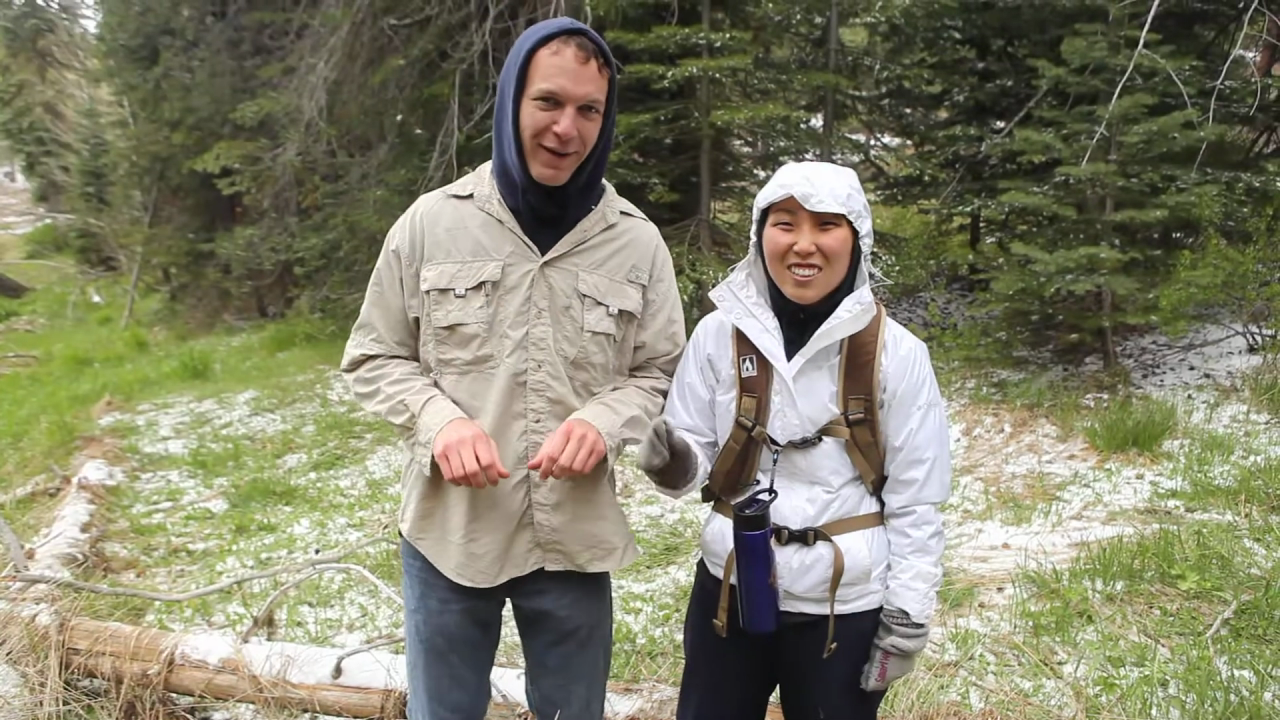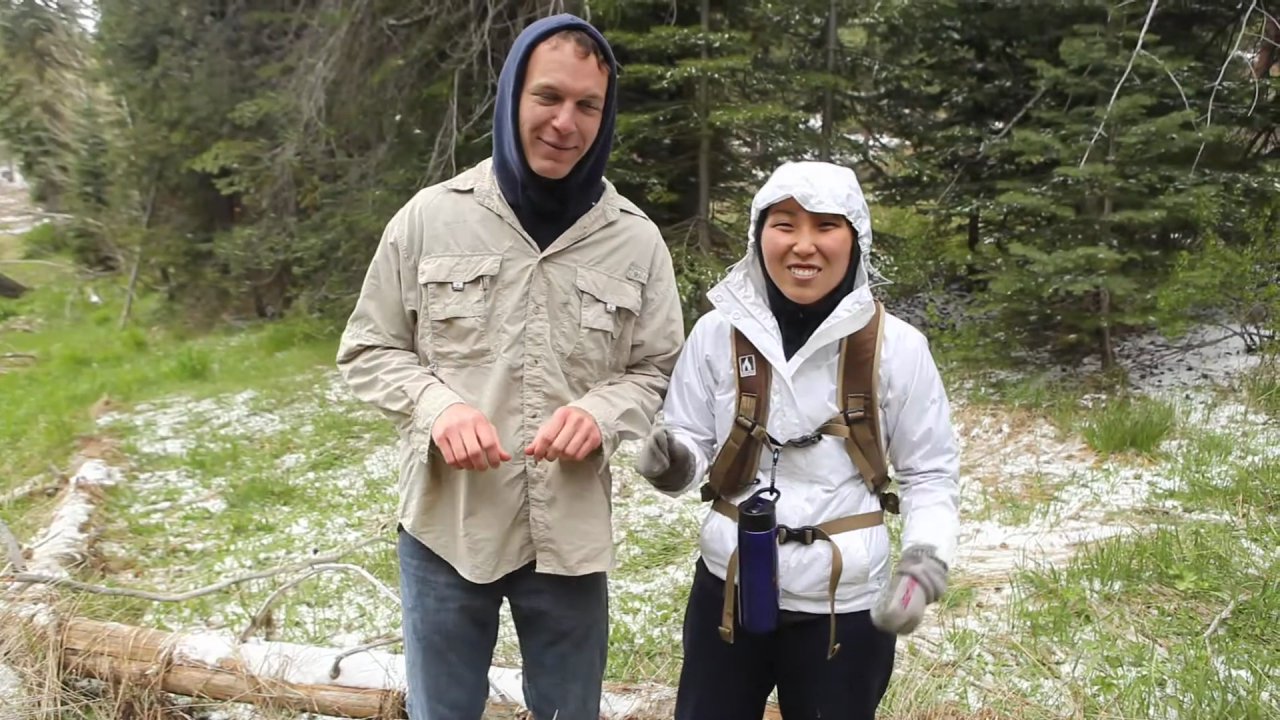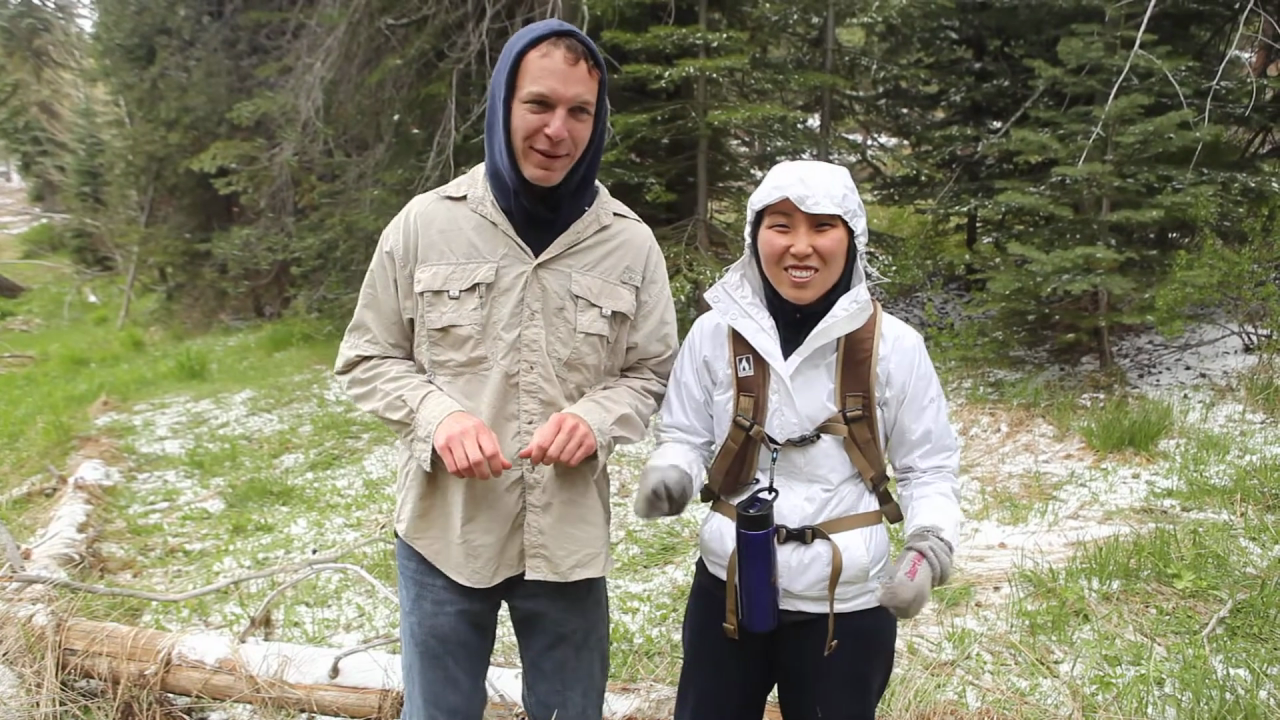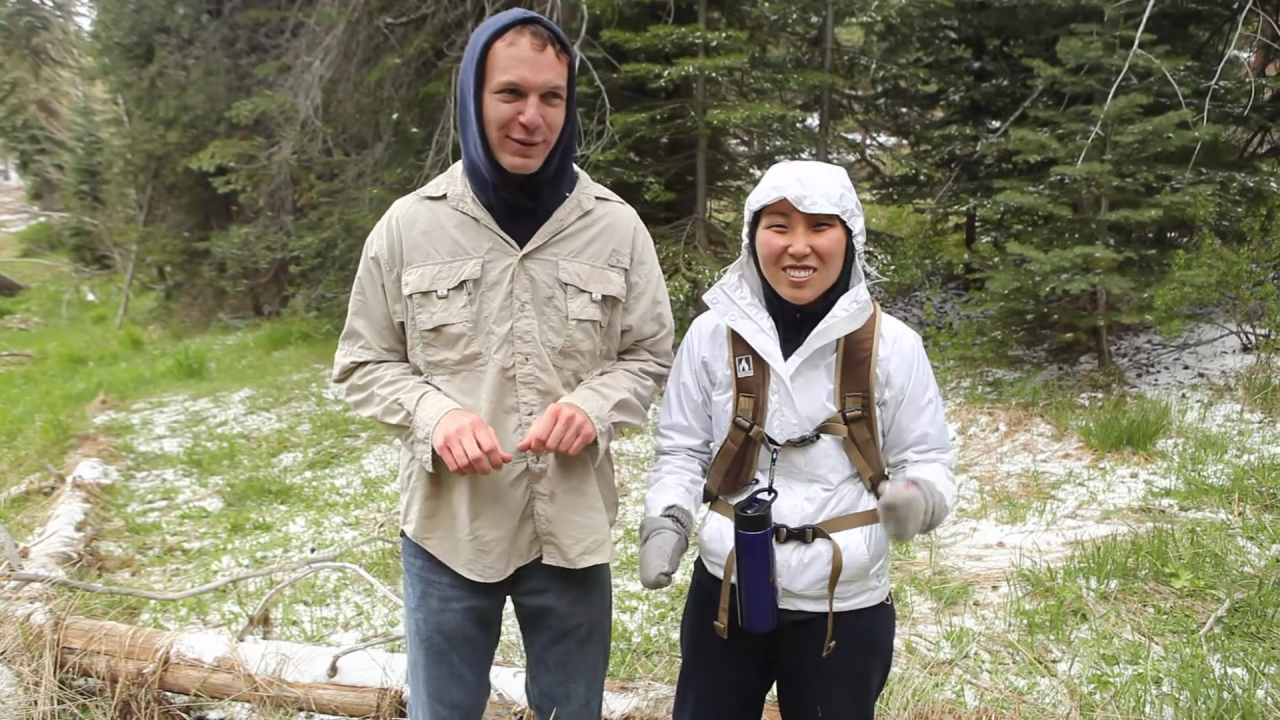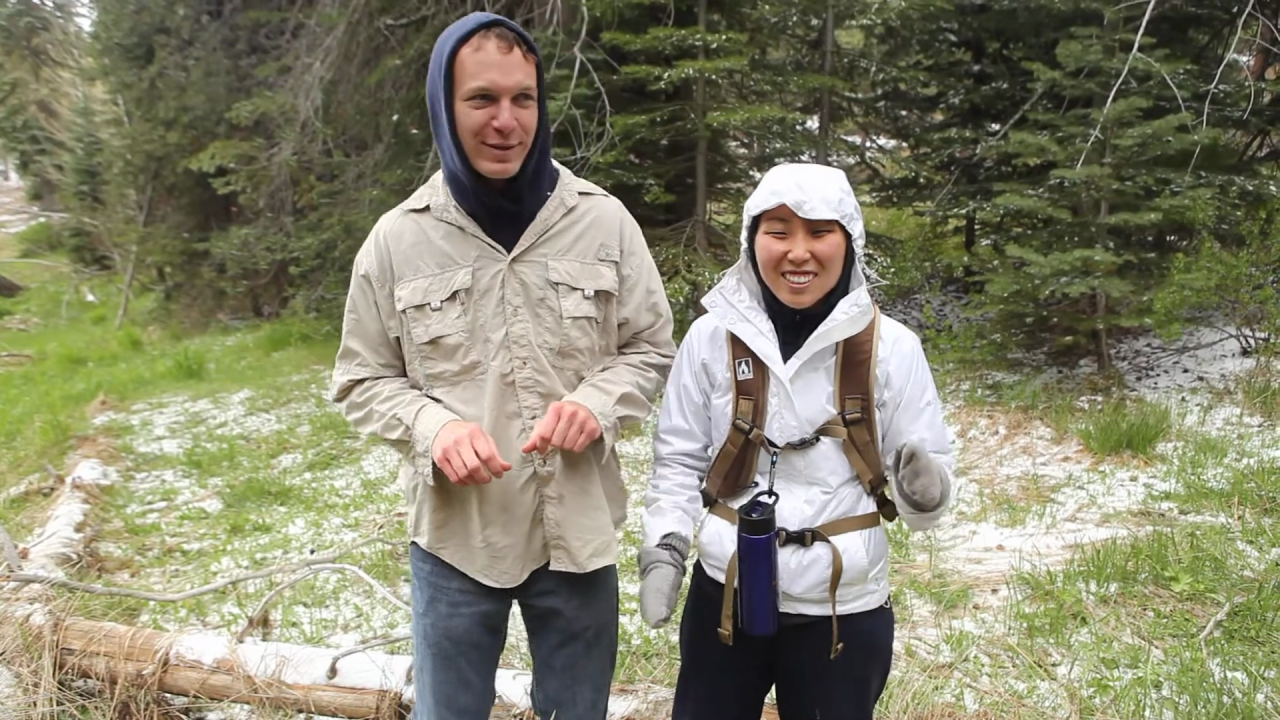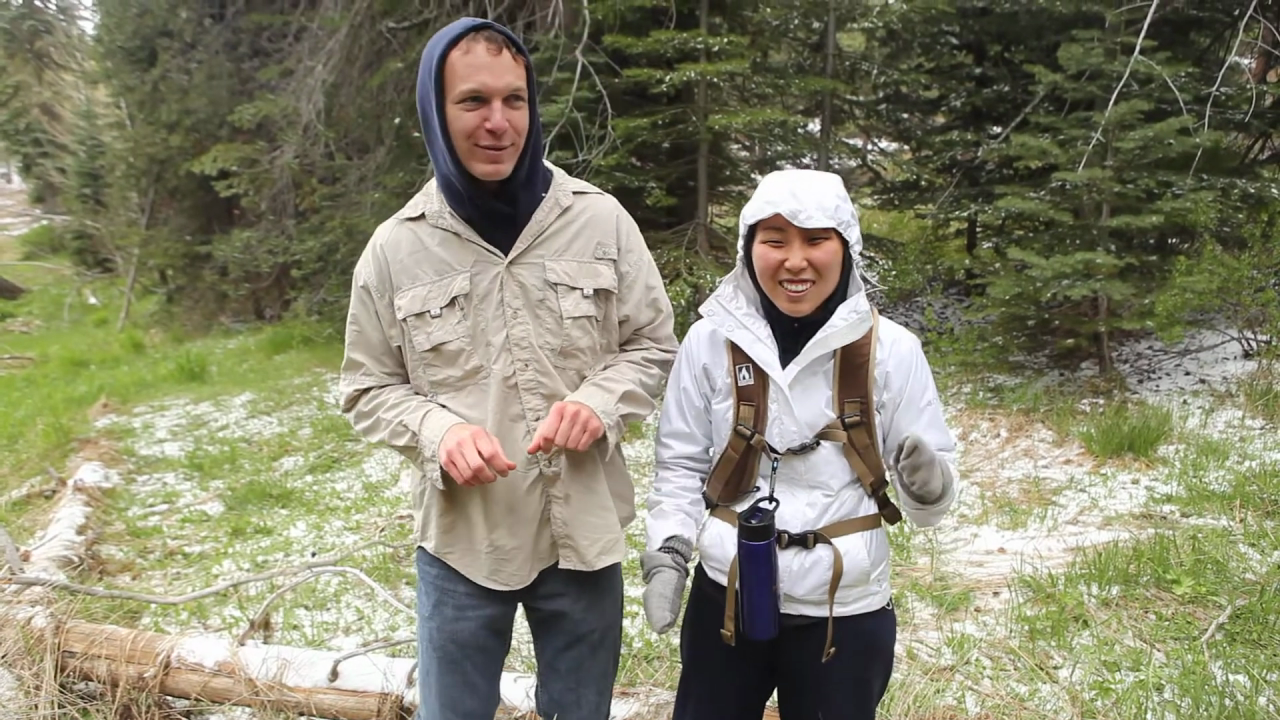
dt=0.2s
person 1, frame 1
left shoulder: (636, 241)
right shoulder: (431, 222)
left elbow: (661, 374)
right elbow: (372, 358)
left wrist: (604, 423)
right wrist: (437, 419)
left hip: (573, 536)
right hip: (447, 530)
person 1, frame 2
left shoulder: (635, 240)
right shoulder: (430, 216)
left elbow: (659, 372)
right elbow: (369, 349)
left wrist: (600, 413)
right wrist: (437, 404)
left hip: (568, 531)
right hip: (444, 526)
person 1, frame 3
left shoulder: (630, 243)
right shoulder: (423, 224)
left elbow: (653, 376)
right elbow: (366, 358)
left wrist: (594, 419)
right wrist: (438, 414)
left hip: (567, 534)
right hip: (442, 532)
person 1, frame 4
left shoulder: (616, 227)
right shoulder: (408, 226)
left elbow: (650, 359)
right elbow: (363, 363)
left wrist: (593, 407)
right wrist: (434, 415)
left hip: (571, 528)
right hip: (447, 529)
person 1, frame 5
left shoulder: (604, 222)
right shoulder: (396, 240)
left elbow: (651, 350)
right elbow: (362, 380)
left wrist: (598, 403)
right wrist: (432, 426)
left hip: (577, 529)
right hip: (454, 535)
person 1, frame 6
left shoulder: (599, 219)
right shoulder: (395, 248)
left elbow: (653, 346)
right elbow: (367, 389)
left wrist: (600, 401)
right wrist: (436, 430)
left hip: (583, 532)
right hip: (461, 539)
person 2, frame 1
left shoulder: (895, 351)
right shoulder: (720, 333)
left elbow: (917, 499)
right elbow: (694, 450)
left wrist: (906, 619)
right wrist: (672, 461)
left hip: (845, 603)
right hip: (730, 588)
person 2, frame 2
left shoulder: (895, 348)
right shoulder: (718, 332)
left elbow: (931, 474)
right elbow: (689, 441)
left wrist: (924, 561)
right wrist: (670, 461)
left hip: (845, 602)
right hip: (729, 586)
person 2, frame 3
left shoulder: (892, 346)
right shoulder: (716, 332)
left elbow: (928, 467)
right elbow: (686, 439)
left wrist: (930, 545)
right wrist: (669, 475)
left hip: (845, 602)
right hip: (729, 587)
person 2, frame 4
left shoulder: (891, 345)
right shoulder: (714, 332)
left elbow: (923, 460)
right elbow: (682, 448)
left wrist: (919, 498)
right wrist: (667, 520)
left hip: (844, 600)
right hip: (727, 588)
person 2, frame 5
left shoulder: (890, 347)
right shoulder: (713, 335)
left elbow: (927, 476)
right elbow: (679, 458)
left wrist: (925, 489)
right wrist: (664, 551)
left hip: (843, 606)
right hip: (726, 591)
person 2, frame 6
left shoulder: (890, 349)
right shoulder: (711, 339)
left elbow: (927, 481)
right elbow: (681, 464)
left wrist: (926, 482)
right wrist: (667, 555)
left hip: (844, 607)
right hip: (727, 595)
